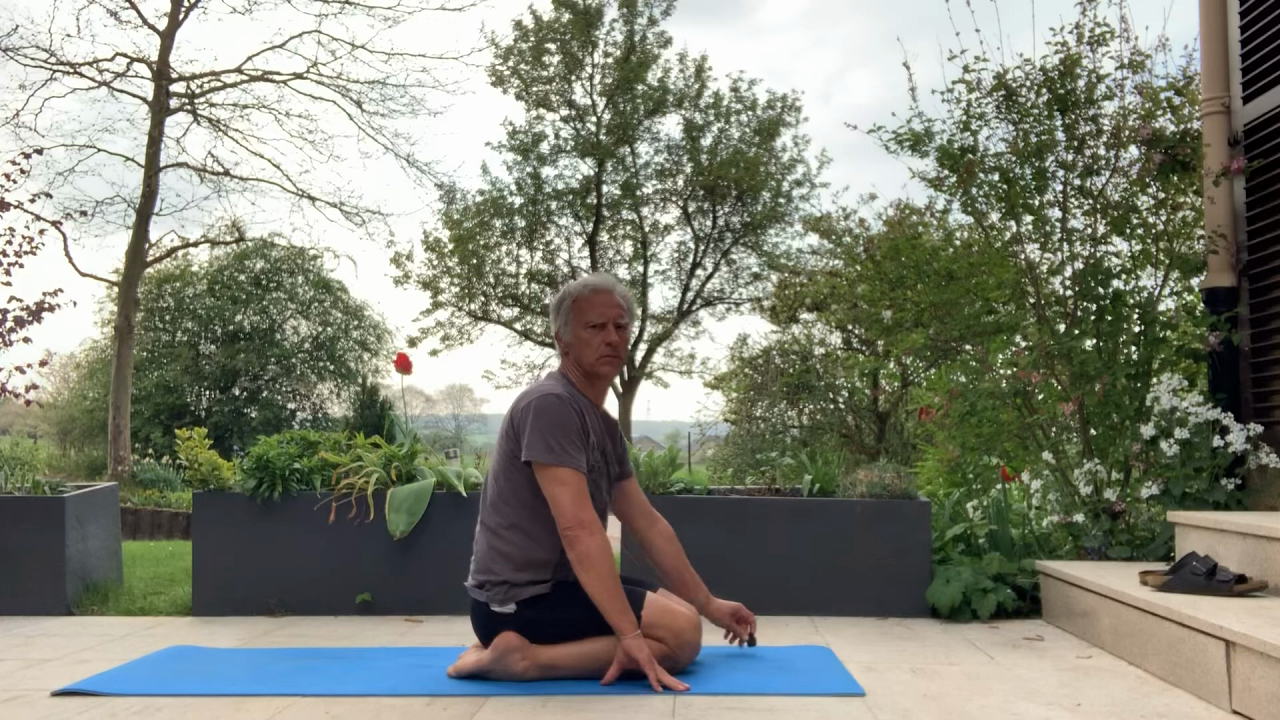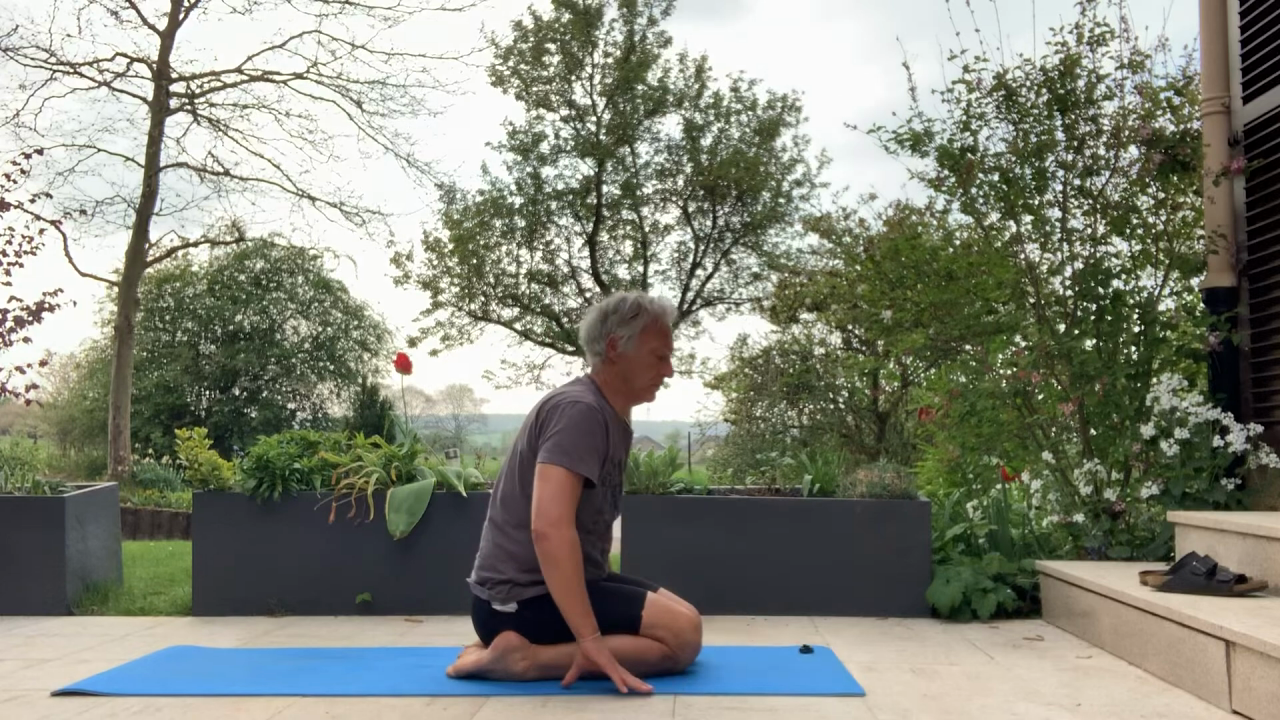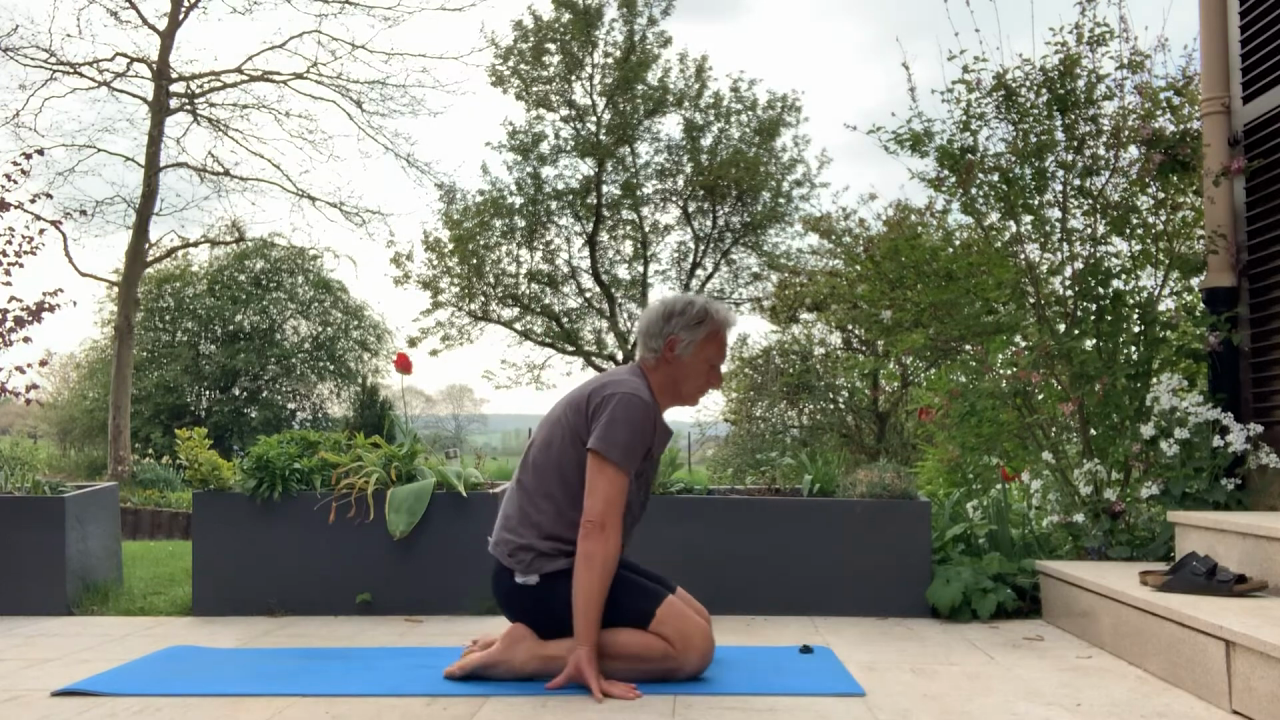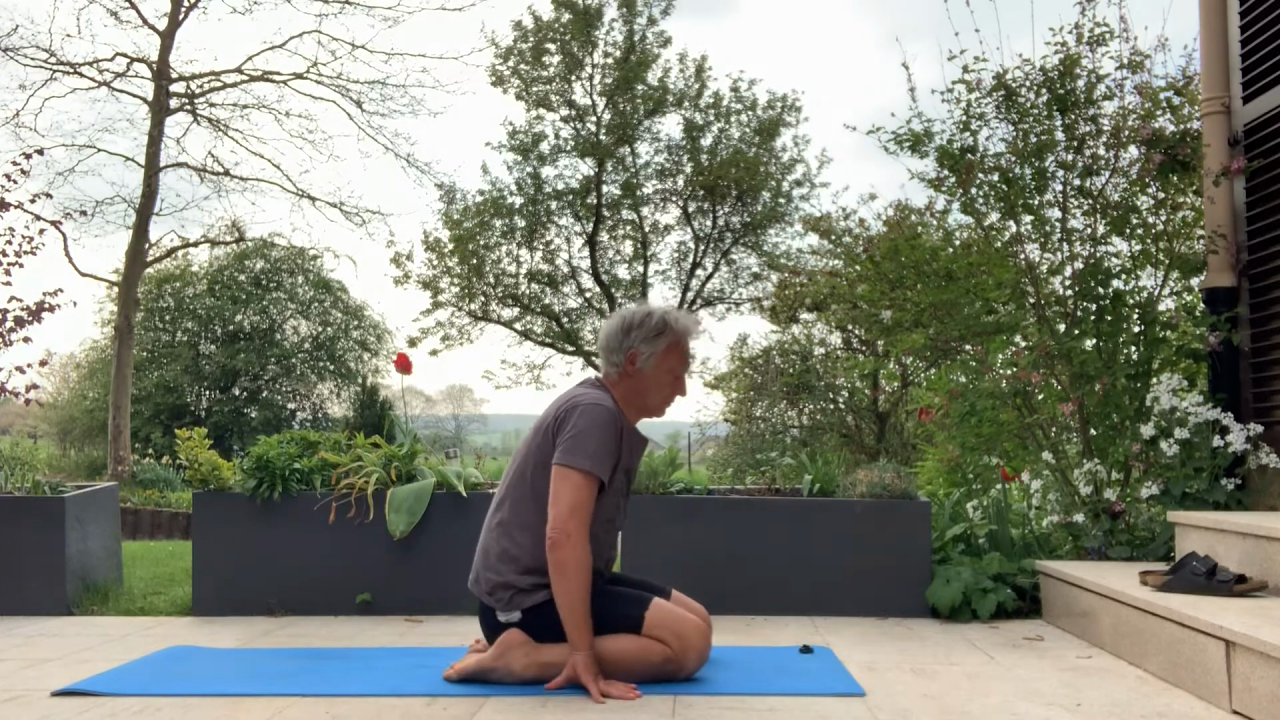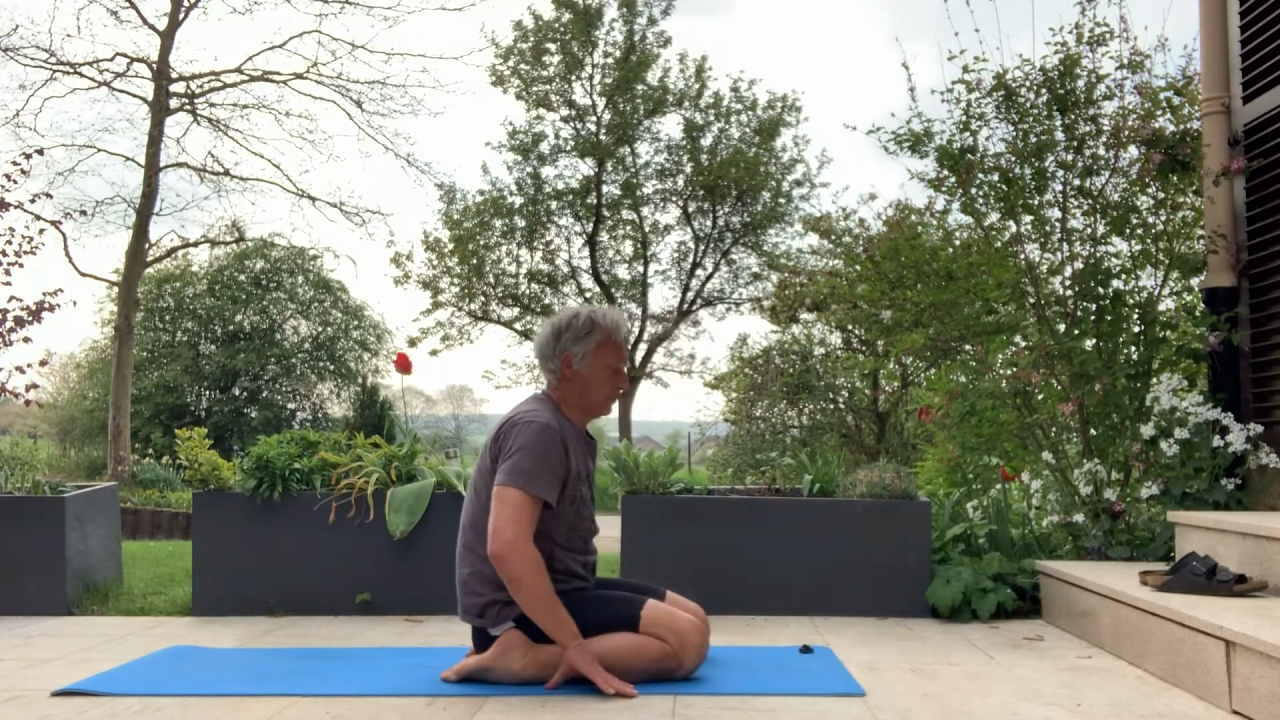
dt=0.7s
person 1, frame 1
left shoulder: (604, 425)
right shoulder: (551, 404)
left elbow: (647, 522)
right elbow: (578, 530)
left wrist: (708, 603)
right wrist: (629, 634)
left hip: (550, 583)
right hip: (519, 599)
left knee: (682, 613)
right knee: (680, 632)
left ankle: (529, 644)
right ankle: (523, 658)
person 1, frame 2
left shoulder: (610, 419)
right shoulder: (579, 411)
right elbow: (549, 528)
right wrist: (590, 640)
left hip: (552, 587)
right hip: (522, 599)
left knee: (682, 614)
right knee: (681, 633)
left ankle: (521, 644)
right ankle: (524, 656)
person 1, frame 3
left shoulder: (631, 394)
right shoulder: (629, 399)
right elbow: (597, 527)
right wrist: (585, 648)
left hip: (562, 564)
right hip: (538, 572)
left knee: (696, 624)
right knee: (691, 646)
left ankle: (538, 639)
right ankle: (526, 654)
person 1, frame 4
left shoulder: (609, 415)
right shoulder: (595, 413)
right elbow: (563, 537)
right wrist: (582, 653)
left hip: (552, 587)
right hip: (528, 601)
left knee: (696, 620)
right knee: (689, 643)
left ankle: (530, 644)
right ankle: (522, 657)
person 1, frame 5
left shoulder: (570, 431)
right shoulder: (539, 431)
right elbow: (506, 547)
right wrist: (573, 644)
right hip: (517, 613)
left knee: (693, 619)
right knee: (685, 641)
left ankle: (530, 647)
right ankle: (521, 657)
